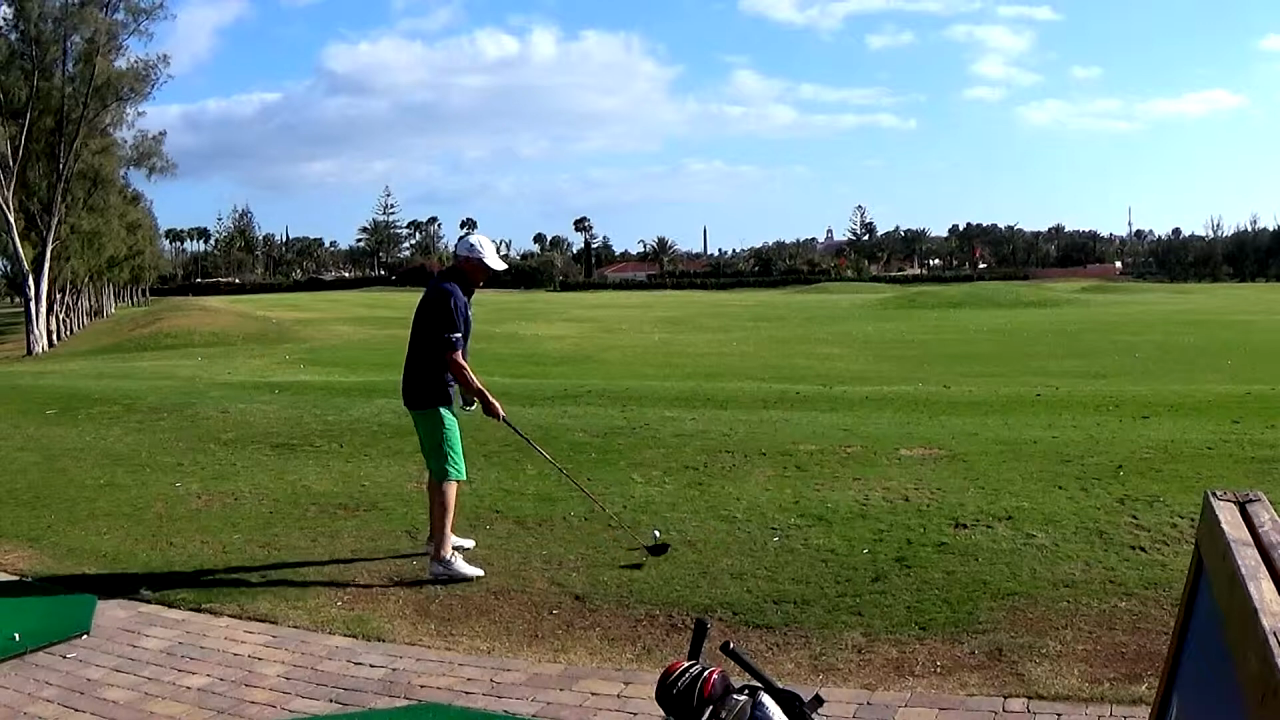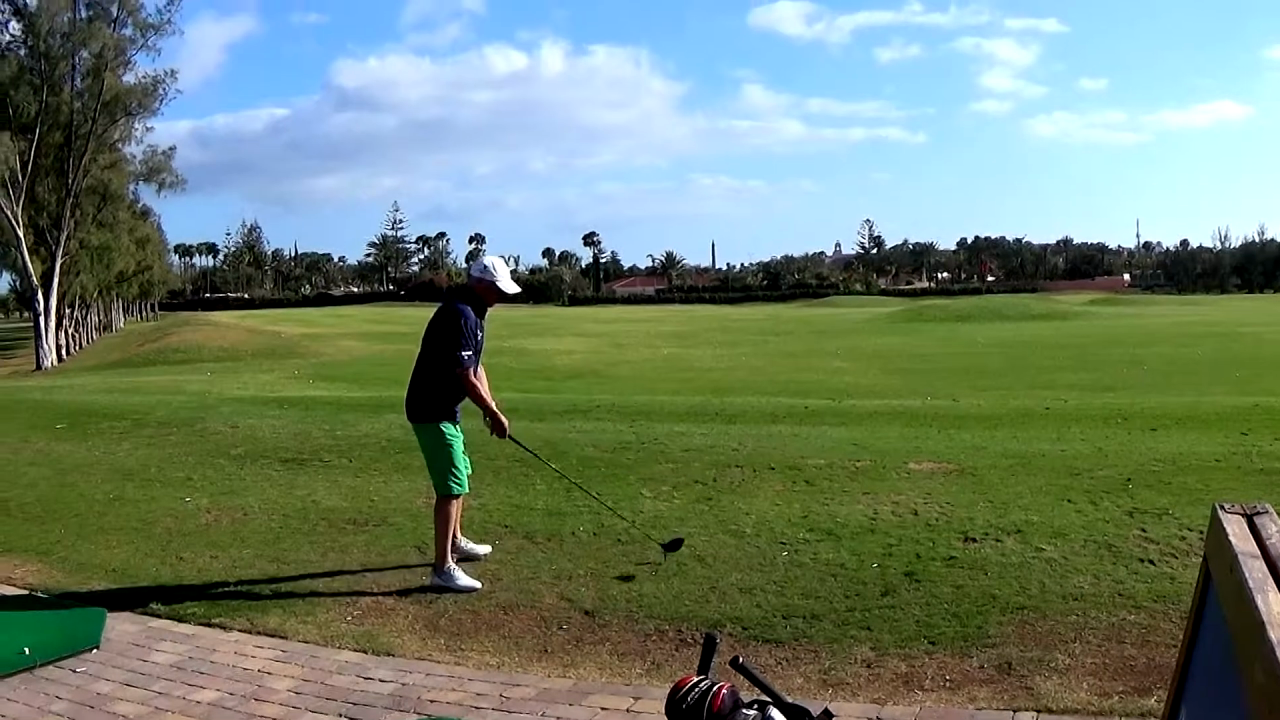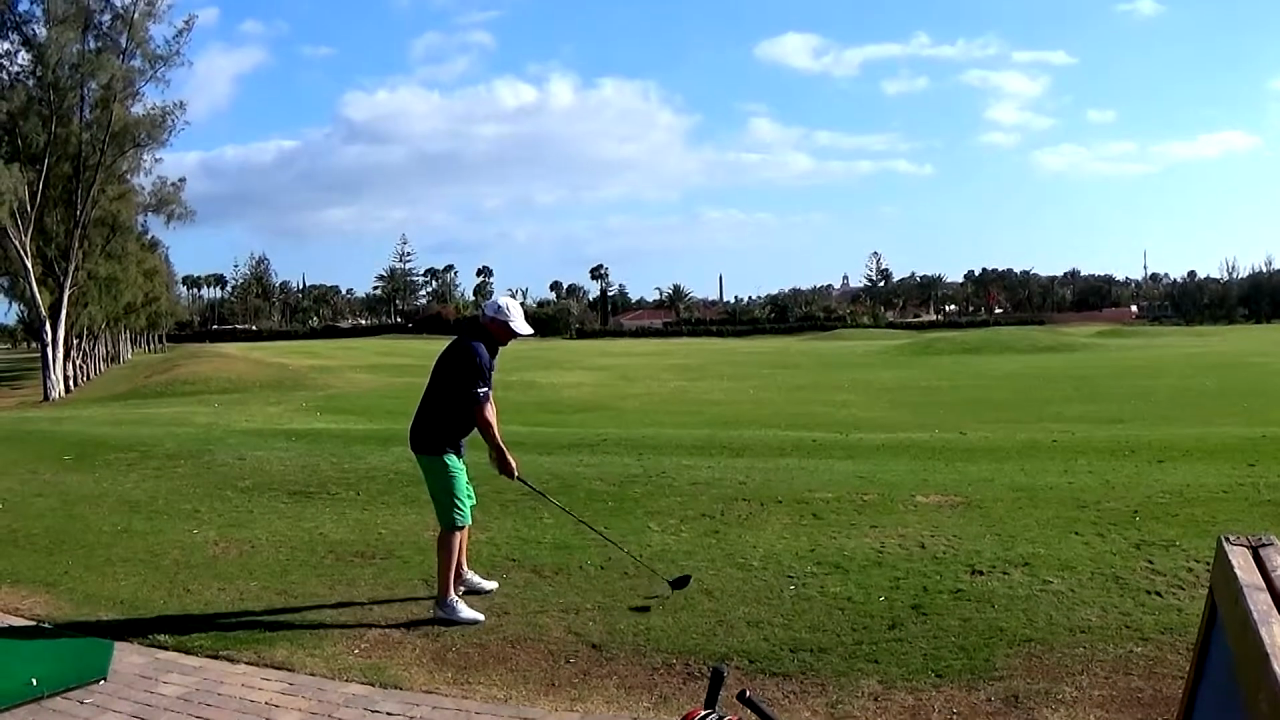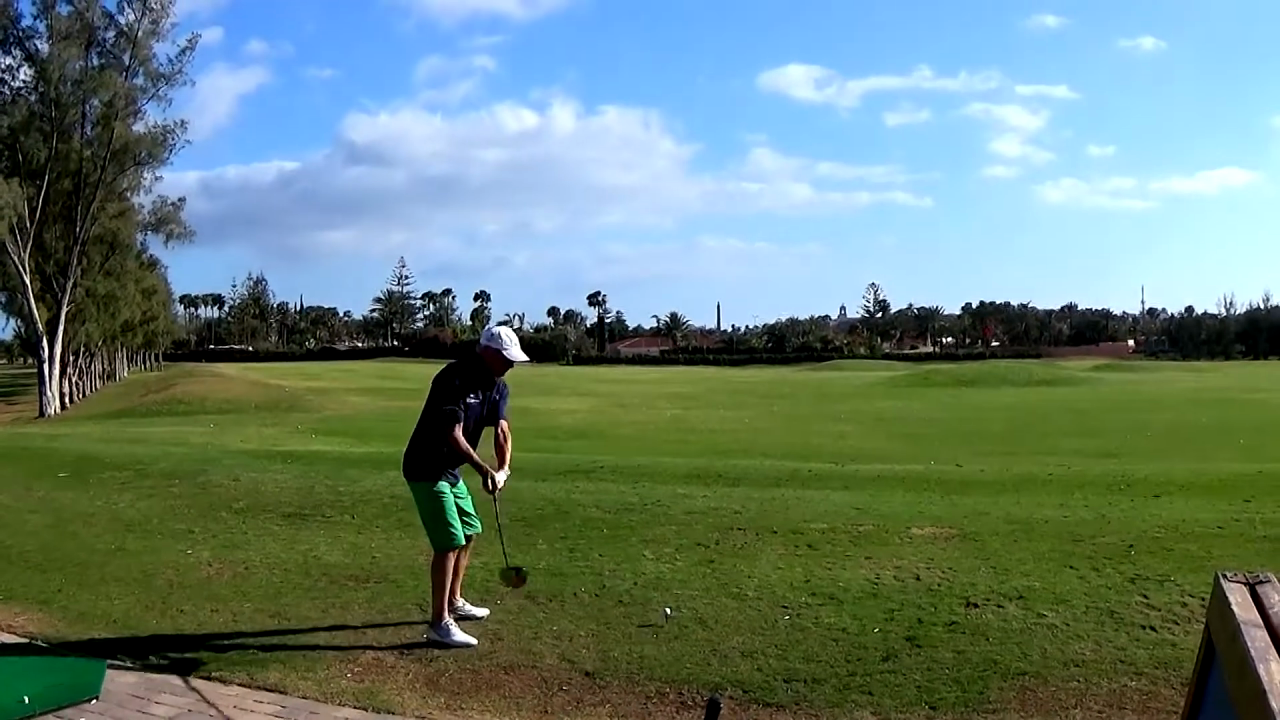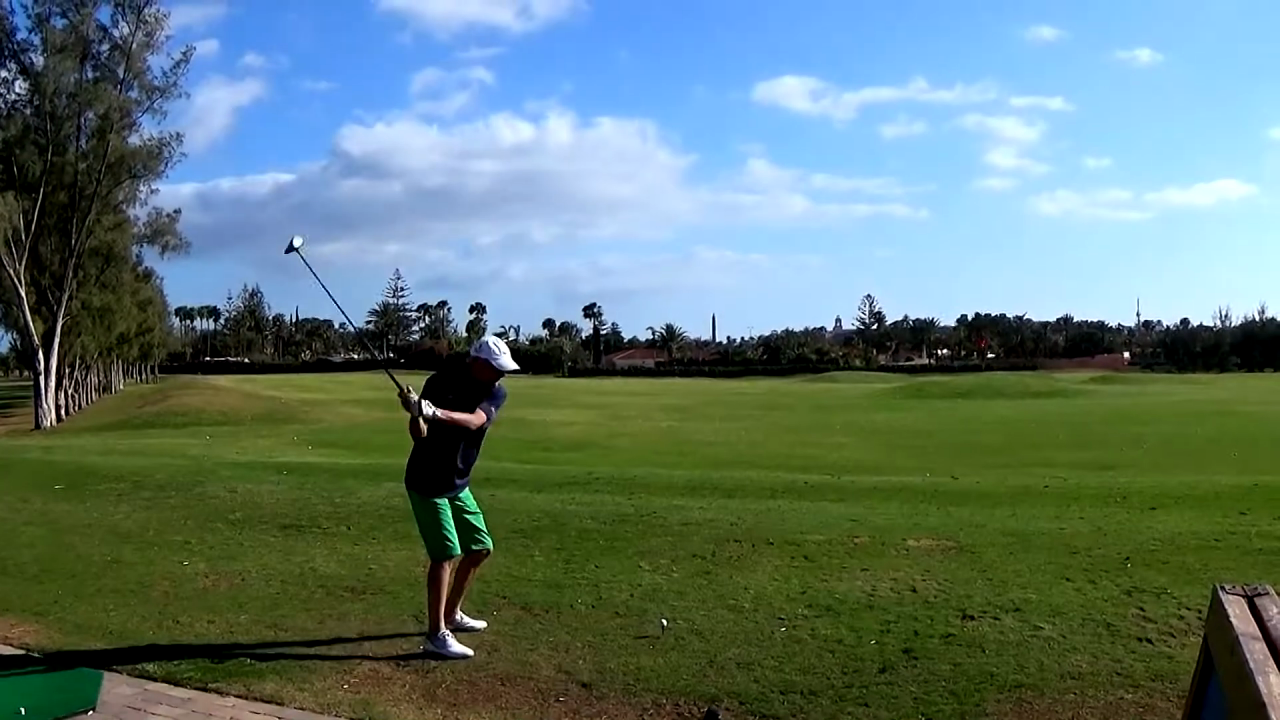
dt=0.7s
person 1, frame 1
left shoulder: (450, 289)
right shoulder: (449, 296)
right elbow: (453, 360)
left wrist: (470, 387)
right wrist: (485, 397)
left hip: (430, 392)
right hip: (430, 395)
left knee: (440, 468)
right knee: (450, 472)
left ankle: (440, 536)
right ankle: (442, 556)
person 1, frame 2
left shoulder: (471, 311)
right shoulder: (460, 315)
left elbow: (475, 367)
right elbow: (466, 378)
left wrist: (491, 408)
right wrist: (493, 413)
left hip: (443, 406)
right hip: (432, 410)
left knee: (458, 477)
right knee: (452, 486)
left ankle: (455, 541)
right ankle: (443, 568)
person 1, frame 3
left shoulder: (481, 347)
right shoulder: (473, 352)
left elbow: (488, 403)
right elbow: (482, 414)
left wrist: (496, 449)
right wrist: (503, 454)
left hip: (445, 439)
right hip: (435, 443)
left knee: (464, 506)
right knee: (455, 518)
left ankle: (461, 575)
right ankle: (446, 599)
person 1, frame 4
left shoulder: (497, 386)
right shoulder: (454, 378)
left elbow: (502, 430)
right elbow: (453, 436)
left wrist: (503, 469)
right wrist: (482, 470)
left hip: (449, 470)
right hip: (426, 469)
left knee: (468, 532)
right knee: (449, 541)
left ankle: (453, 602)
right ankle: (439, 622)
person 1, frame 5
left shoulder: (497, 393)
right shoulder: (440, 384)
left elbow: (473, 421)
right elbow: (419, 436)
left wrist: (435, 413)
right wrist: (416, 414)
left hip: (458, 484)
right hip: (428, 483)
left knee: (479, 548)
right knee: (446, 553)
left ankle: (452, 614)
right ankle: (437, 634)
